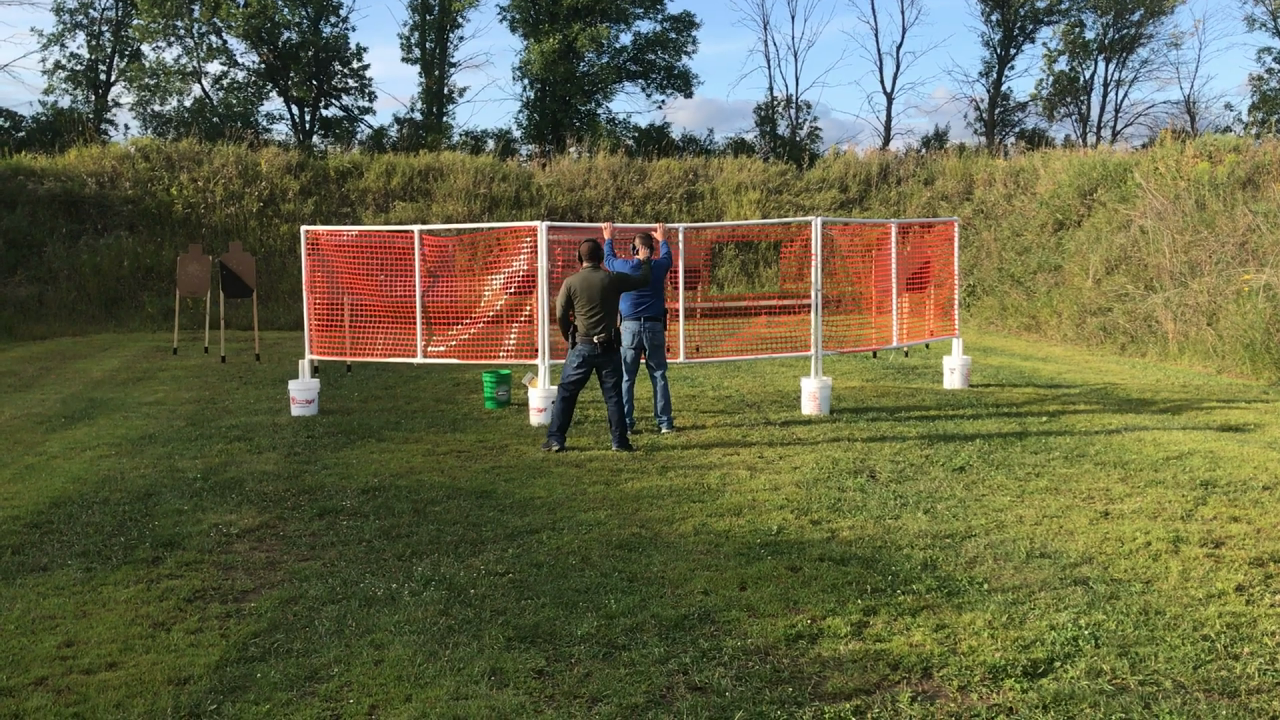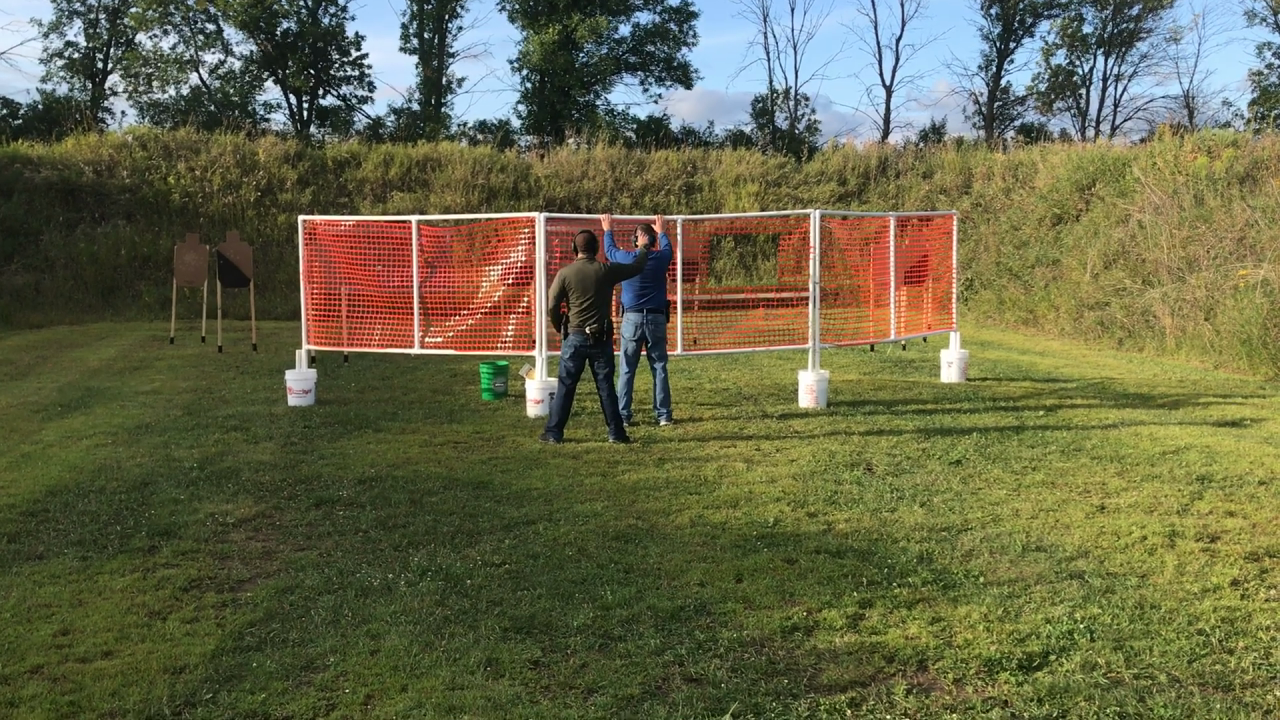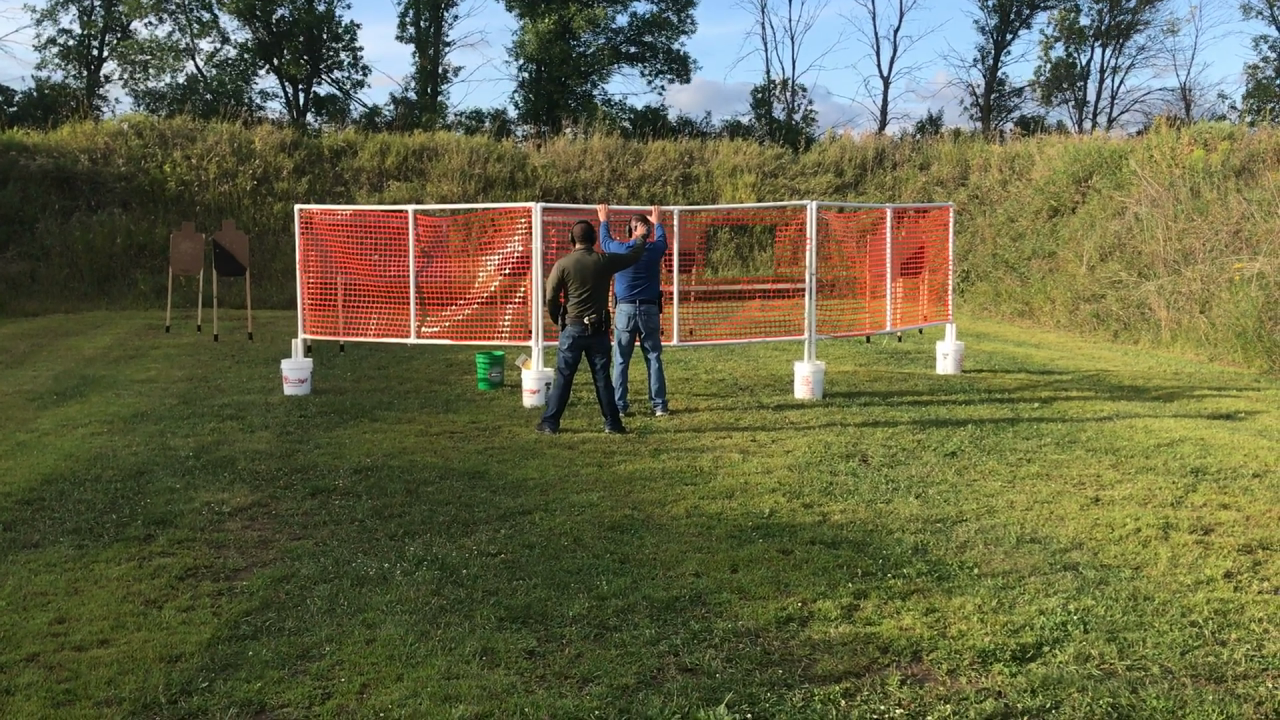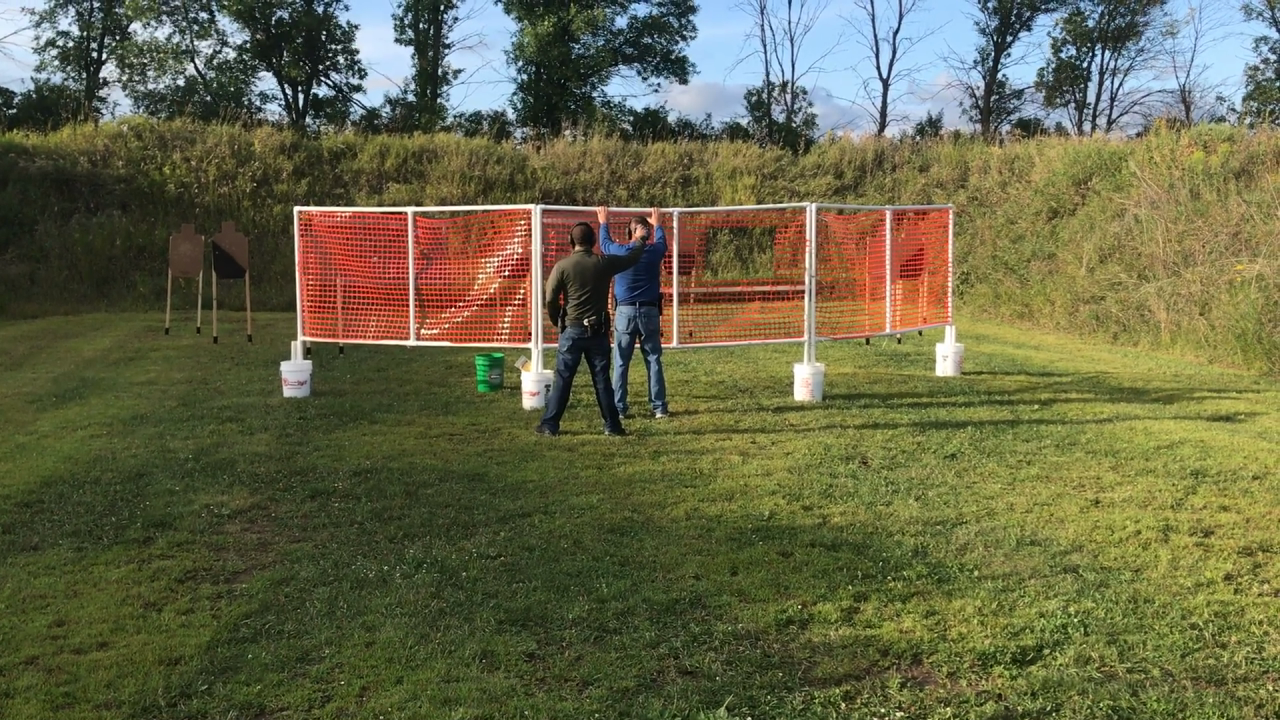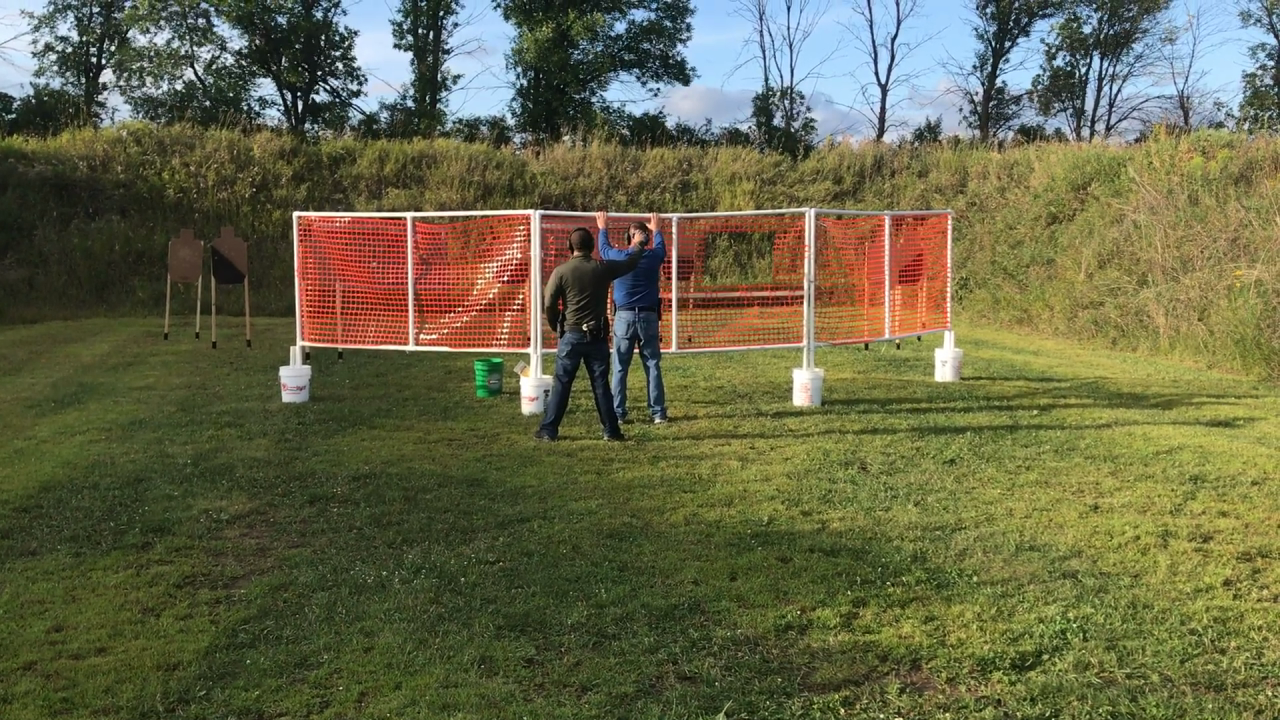
dt=1s
person 1, frame 1
left shoulder: (571, 282)
right shoulder: (613, 279)
left elbow: (561, 315)
right elbow: (643, 280)
left wrist: (570, 337)
right wrist: (645, 261)
left hip: (582, 346)
right hip: (608, 347)
left knee: (566, 393)
right knee: (613, 396)
left ankle: (555, 438)
right ankle: (620, 441)
person 1, frame 2
left shoulder: (565, 273)
right shoulder: (607, 270)
left elbow: (552, 306)
right elbow: (637, 266)
left wrist: (560, 328)
right wrist: (644, 248)
left hip: (574, 337)
right hip: (601, 338)
left knee: (565, 387)
right knee: (606, 387)
left ankle: (554, 433)
right ankle: (616, 433)
person 1, frame 3
left shoulder: (563, 264)
right shoulder: (605, 261)
left elbow: (550, 297)
right elbow: (634, 255)
left wrist: (558, 319)
right wrist: (642, 238)
left hip: (572, 328)
right hip: (598, 329)
left knee: (563, 377)
right knee: (602, 377)
left ankle: (550, 422)
right ankle: (612, 423)
person 1, frame 4
left shoulder: (562, 266)
right shoulder: (605, 263)
left elbow: (550, 299)
right elbow: (633, 257)
left wrist: (558, 321)
right wrist: (640, 241)
left hip: (572, 330)
right hip: (598, 331)
left knee: (562, 380)
right knee: (602, 380)
left ankle: (550, 425)
right ankle: (612, 426)
person 1, frame 5
left shoulder: (561, 271)
right shoulder: (603, 268)
left elbow: (549, 304)
right elbow: (631, 262)
left wrist: (556, 326)
right wrist: (639, 245)
left hip: (571, 335)
right hip: (597, 336)
left knee: (561, 385)
right knee: (601, 385)
left ankle: (549, 430)
right ankle: (611, 430)
person 2, frame 1
left shoulder: (623, 266)
right shoulder: (659, 266)
left elbow: (608, 258)
right elbow: (667, 256)
left wrist: (608, 239)
right wrist: (662, 239)
left hip: (630, 326)
right hip: (654, 326)
left knee: (627, 378)
right knee: (659, 375)
left ankle: (625, 423)
right ankle: (665, 422)
person 2, frame 2
left shoulder: (625, 258)
right shoulder: (661, 258)
left elbow: (609, 249)
right elbow: (667, 247)
left wrist: (607, 231)
right wrist: (661, 231)
left hip: (632, 318)
right hip: (656, 318)
left knee: (627, 370)
right knee: (660, 368)
left ankle: (623, 415)
right ankle: (663, 415)
person 2, frame 3
left shoulder: (619, 249)
right shoulder: (655, 249)
left elbow: (605, 240)
right elbow: (662, 239)
left wrist: (603, 221)
right wrist: (657, 222)
left hip: (625, 309)
right hip: (649, 309)
left knee: (621, 361)
right knee: (654, 359)
left ankle: (619, 406)
right ankle: (659, 405)
person 2, frame 4
left shoulder: (620, 252)
right shoulder: (655, 251)
left elbow: (605, 242)
right elbow: (662, 241)
left wrist: (603, 223)
right wrist: (657, 224)
left hip: (625, 311)
right hip: (649, 311)
left knee: (621, 363)
right knee: (654, 361)
left ankle: (619, 408)
right ankle: (659, 407)
person 2, frame 5
left shoulder: (619, 257)
right shoulder: (654, 256)
left elbow: (604, 248)
right elbow: (661, 246)
left wrist: (602, 228)
right wrist: (657, 230)
left hip: (624, 317)
right hip: (648, 316)
left knee: (620, 368)
right knee: (653, 366)
left ankle: (618, 413)
right ankle: (658, 412)
